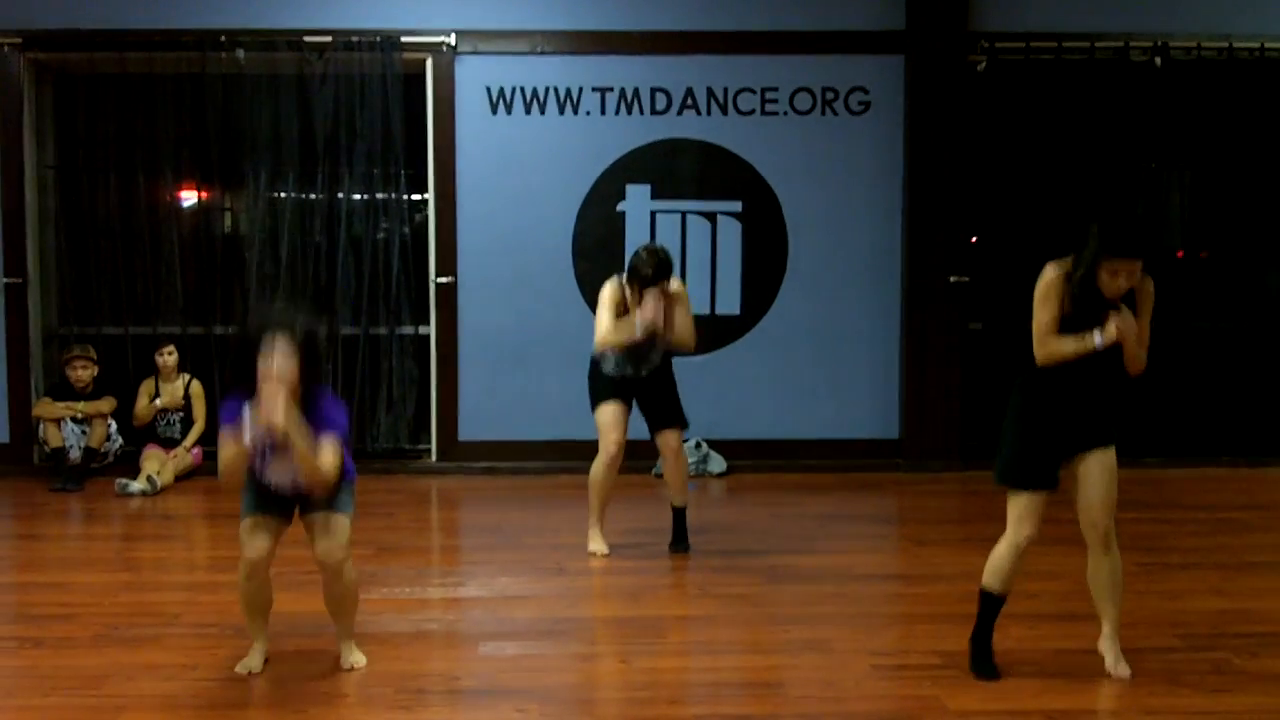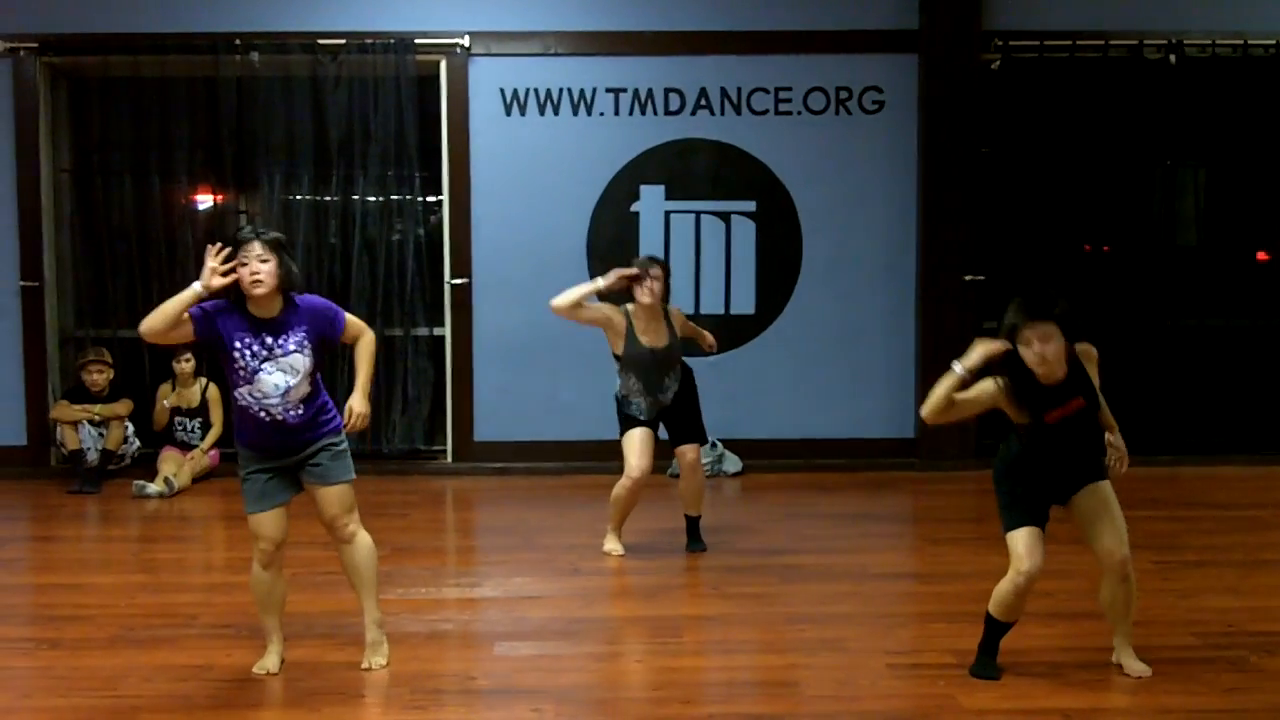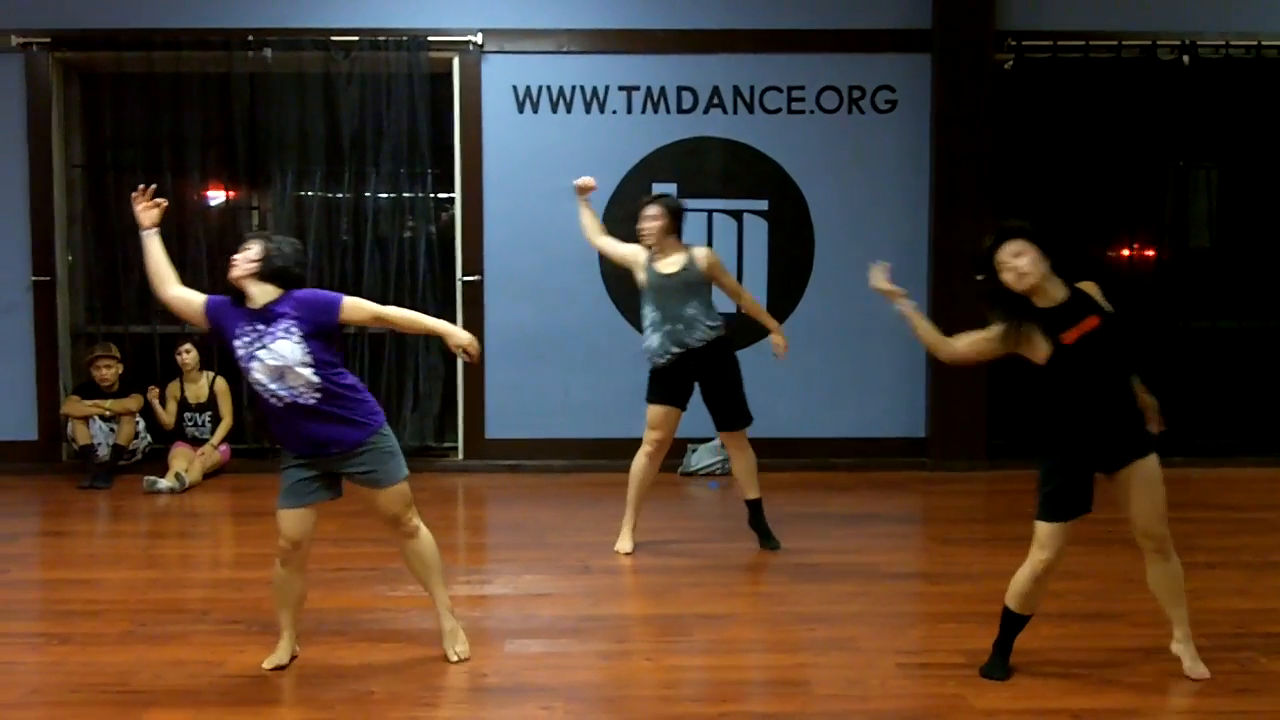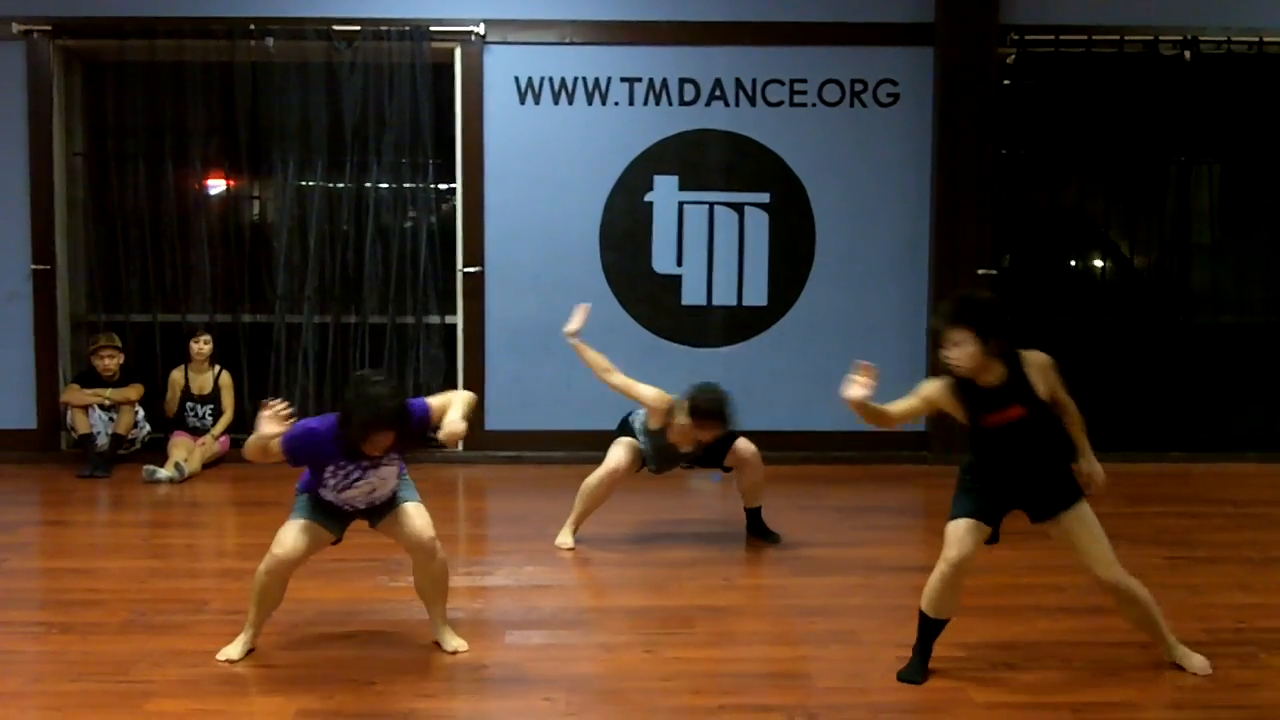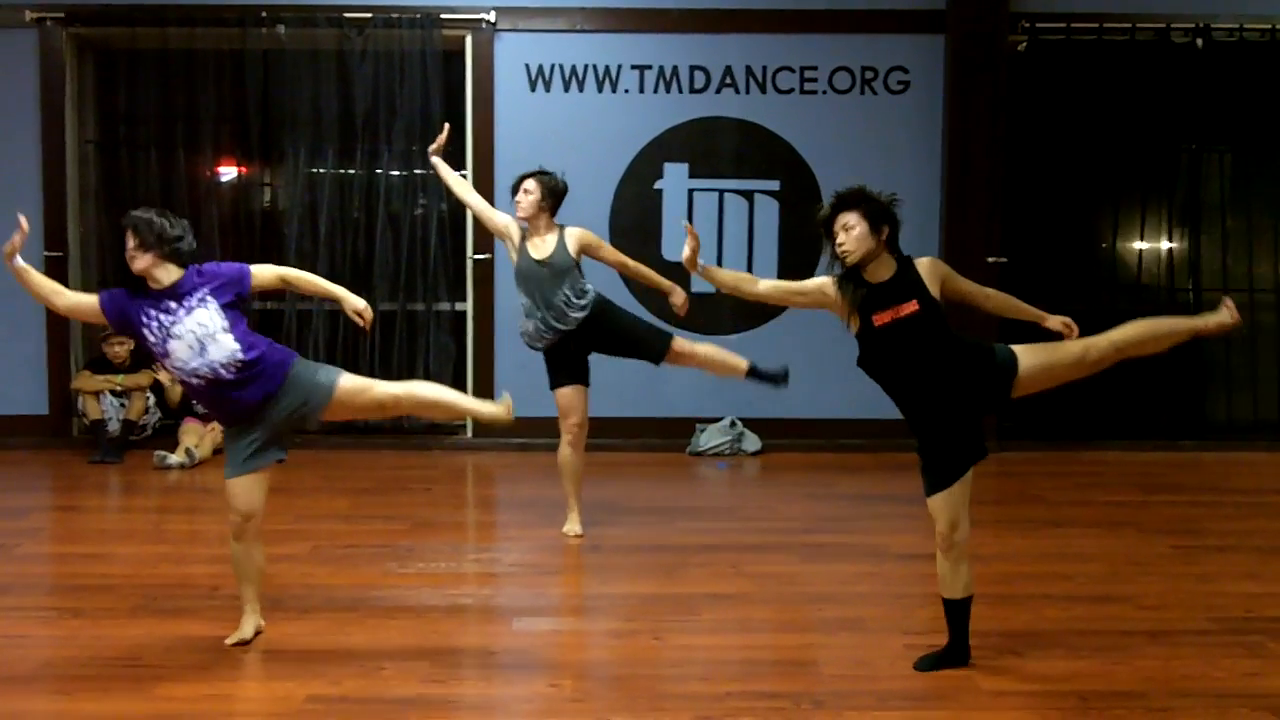
dt=1s
person 1, frame 1
left shoulder: (1141, 290)
right shoulder: (1058, 278)
left elbow: (1133, 366)
right elbow: (1043, 351)
left wrist: (1131, 337)
right wrist: (1100, 336)
left hip: (1095, 417)
right hip: (1040, 413)
left knee: (1101, 531)
right knee: (1021, 533)
left ankle: (1109, 639)
right ankle: (980, 638)
person 1, frame 2
left shoulder: (1085, 356)
right shoulder: (1007, 387)
right elbow: (931, 414)
left wrist: (1113, 432)
right wrist: (965, 365)
left hip: (1081, 466)
right hip: (1024, 476)
left knee: (1118, 560)
right knee: (1026, 569)
left ankle: (1123, 648)
right ankle: (985, 651)
person 1, frame 3
left shoulder: (1089, 292)
right shoulder: (1019, 329)
right elbow: (948, 350)
left wrist: (1140, 393)
right wrist: (900, 303)
left hip: (1126, 428)
right hip: (1072, 442)
left knee: (1157, 540)
right knee: (1043, 558)
left ankle: (1183, 641)
right ankle: (1000, 649)
person 1, frame 4
left shoulder: (1035, 365)
right shoulder: (945, 390)
left elbow: (1063, 405)
right elbow: (886, 418)
left wrist: (1087, 455)
right wrist: (860, 403)
left hip: (1047, 475)
right hip: (986, 481)
left knee: (1111, 575)
right knee: (955, 557)
left ankle: (1170, 646)
right ankle: (920, 655)
person 1, frame 5
left shoulder: (926, 270)
right shoulder: (835, 292)
left elbow: (983, 296)
right elbow: (757, 287)
left wrist: (1043, 316)
right wrist: (698, 267)
left hip: (984, 374)
right hip: (937, 420)
left knee: (1099, 349)
right knee: (951, 535)
left ankle: (1206, 323)
right ankle: (958, 645)
person 2, frame 1
left shoulder: (328, 409)
right shoulder: (239, 406)
left elbow: (323, 479)
right elbow: (228, 470)
left wrist: (291, 428)
right wrist: (250, 429)
left hip: (323, 486)
right hip: (268, 490)
left knee: (332, 560)
right knee: (253, 561)
left ankle: (347, 642)
right ankle: (258, 644)
person 2, frame 2
left shoulder: (311, 311)
right shoulder: (221, 319)
left elbow: (363, 334)
right elbow: (150, 330)
left wrist: (361, 391)
right wrist: (201, 287)
left hip: (320, 439)
right hip: (259, 453)
left knee: (345, 527)
right knee: (267, 547)
left ankle: (374, 628)
right ankle: (273, 644)
person 2, frame 3
left shoulder: (307, 305)
right shoulder: (229, 315)
left elbow: (379, 314)
right elbow: (169, 291)
left wrist: (446, 328)
right wrist: (149, 230)
left hip: (361, 434)
right hip: (301, 452)
left knee: (404, 521)
right knee: (290, 545)
left ankle: (447, 619)
right ankle: (285, 642)
person 2, frame 4
left shoulder: (406, 417)
right shoulder: (315, 435)
left elbow: (461, 397)
right elbow: (256, 454)
left wrist: (453, 417)
right wrist: (265, 434)
left hip: (388, 490)
right hip: (325, 503)
left knee: (425, 541)
right knee: (279, 558)
left ankle: (441, 627)
right ankle: (248, 634)
person 2, frame 5
left shoulder: (212, 278)
right shoulder: (132, 305)
left elbow: (282, 275)
right elbow: (65, 301)
left wrist: (343, 295)
left hip: (286, 381)
right hip: (243, 420)
left knee: (386, 395)
right knee: (243, 520)
left ankle: (485, 408)
right ankle: (251, 617)
person 3, frame 1
left shoulder: (675, 293)
right shoulder: (613, 290)
left elbow: (688, 341)
right elbow: (601, 340)
left wrist: (663, 323)
right wrist: (639, 324)
left hip: (655, 373)
right hip: (611, 373)
left knee: (673, 446)
right knee: (612, 446)
left ankle: (680, 531)
right ankle: (595, 530)
person 3, frame 2
left shoulder: (673, 316)
right shoulder: (616, 319)
right elbow: (559, 305)
left wrist: (703, 335)
right wrist: (601, 283)
left hip: (678, 394)
right hip: (637, 405)
left knee: (691, 461)
right knee: (637, 472)
left ankle: (693, 531)
right ankle: (612, 533)
person 3, frame 3
left shoulder: (702, 257)
right shoulder: (640, 259)
left elbow: (739, 295)
right elbow: (597, 237)
left wrist: (773, 328)
right wrist: (584, 199)
left hip: (714, 353)
right hip: (668, 362)
left knee: (735, 438)
right knee: (654, 444)
left ankle: (757, 518)
right ankle: (627, 527)
person 3, frame 4
left shoulder: (712, 419)
right shoulder: (664, 406)
right elbow: (610, 374)
right wrist: (575, 338)
left hip: (679, 452)
right hip: (638, 434)
left knee: (747, 454)
right knee: (613, 468)
left ankle: (755, 523)
right ankle: (570, 528)
person 3, frame 5
left shoulder: (575, 237)
right shoulder: (512, 234)
left elbow: (624, 262)
right elbow: (469, 195)
left wrist: (670, 287)
right wrist: (436, 158)
left hip: (595, 319)
right hip: (558, 344)
left knee: (678, 350)
right knee: (572, 430)
left ankle: (758, 372)
right ankle: (573, 514)
